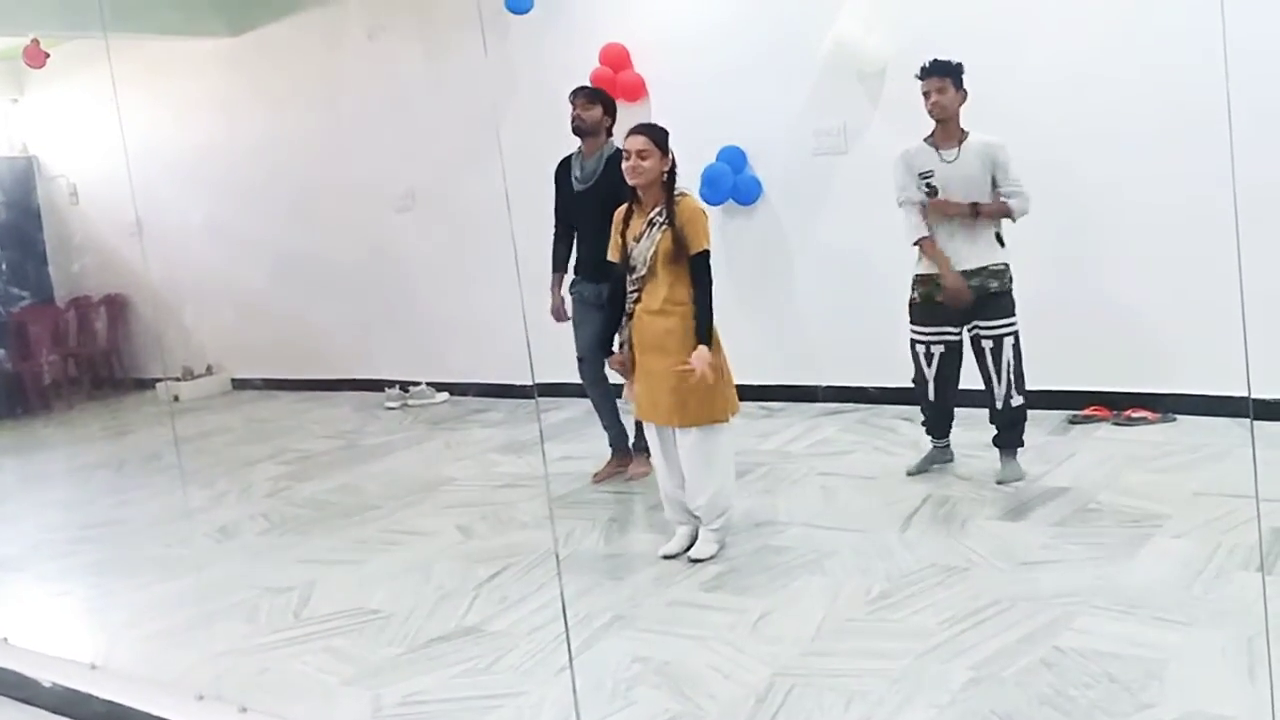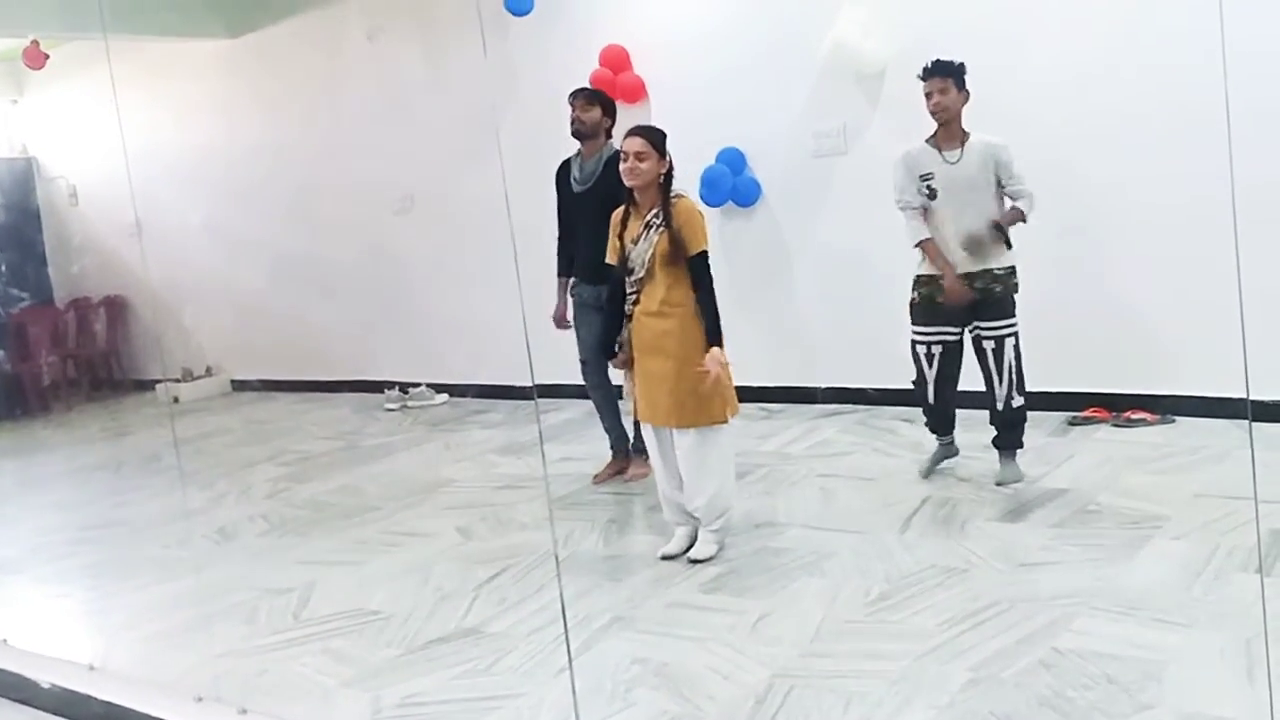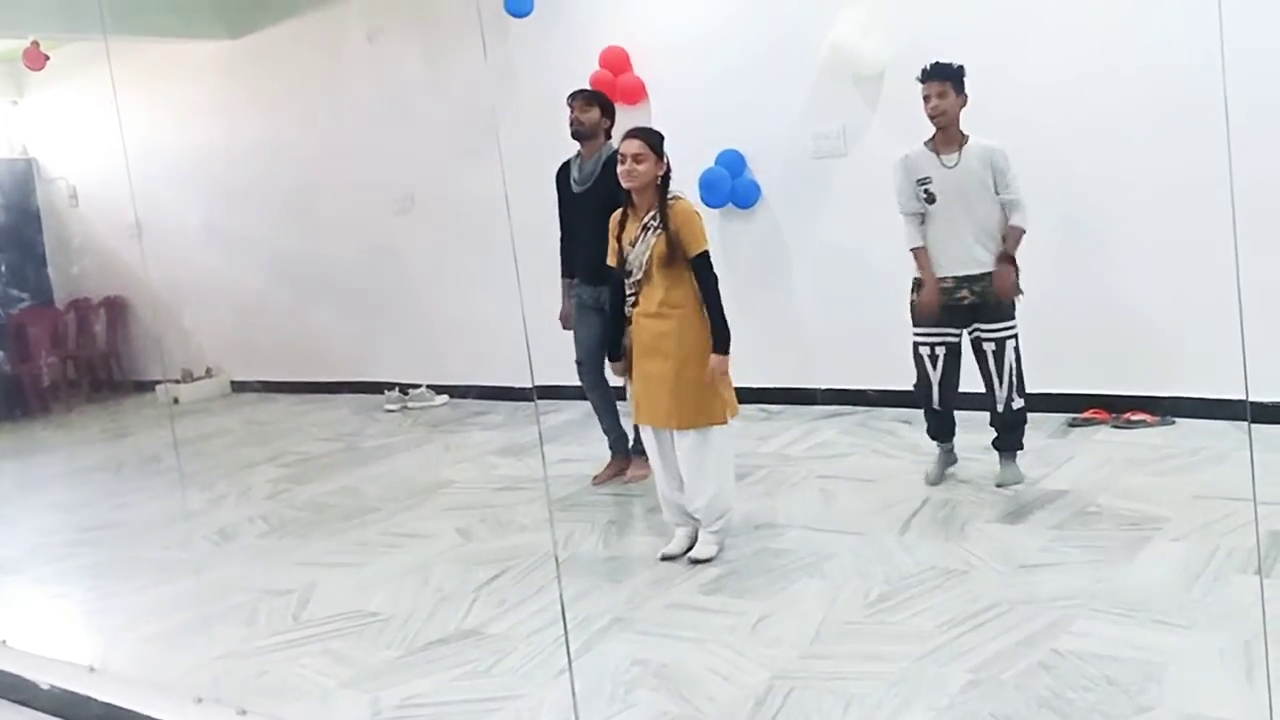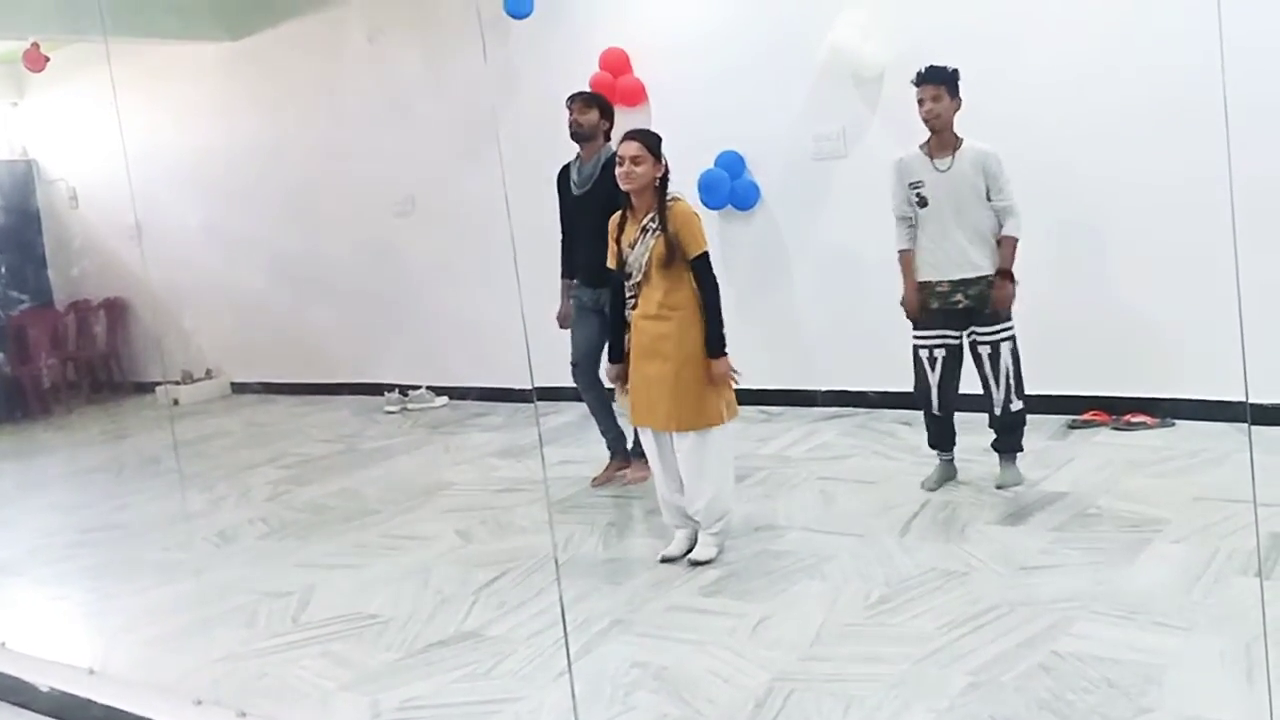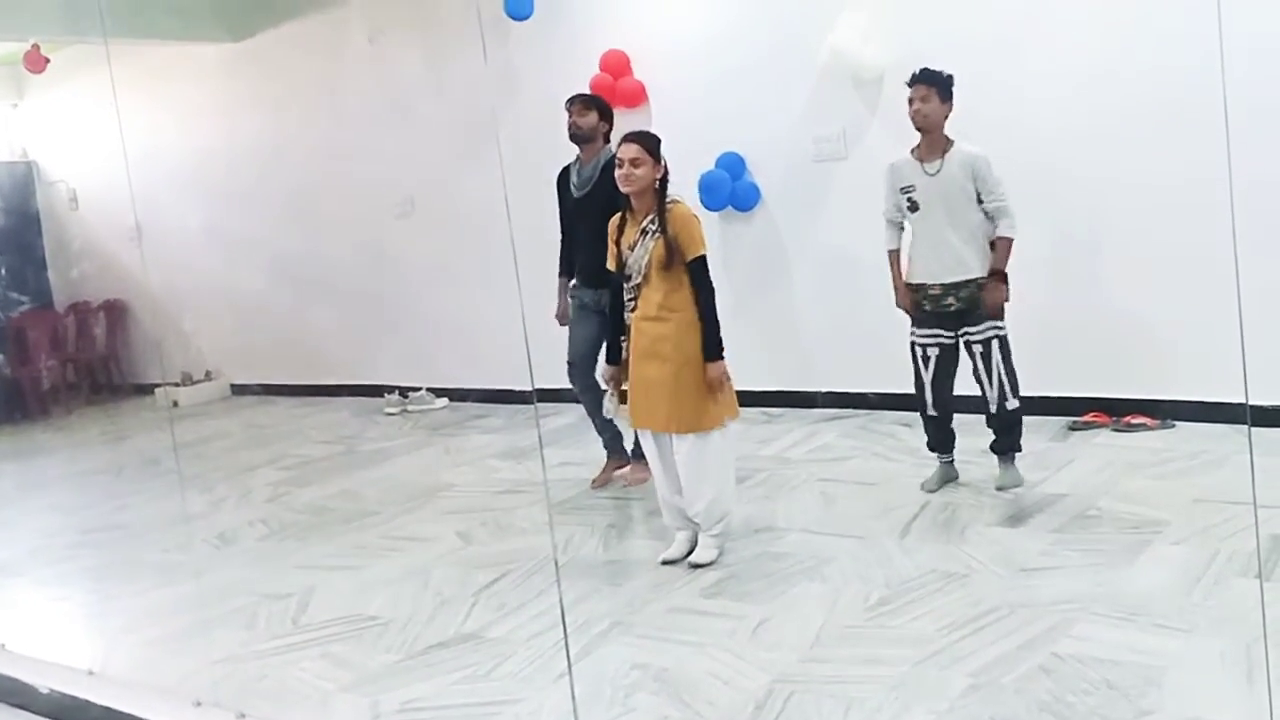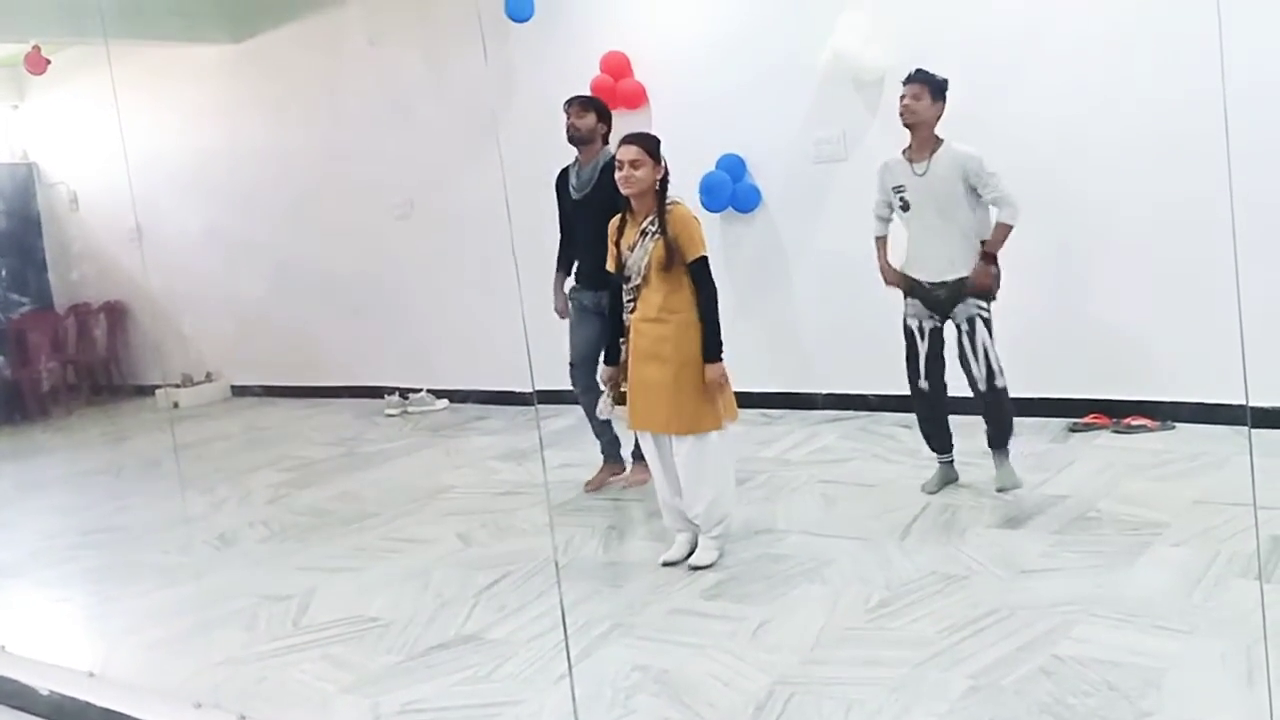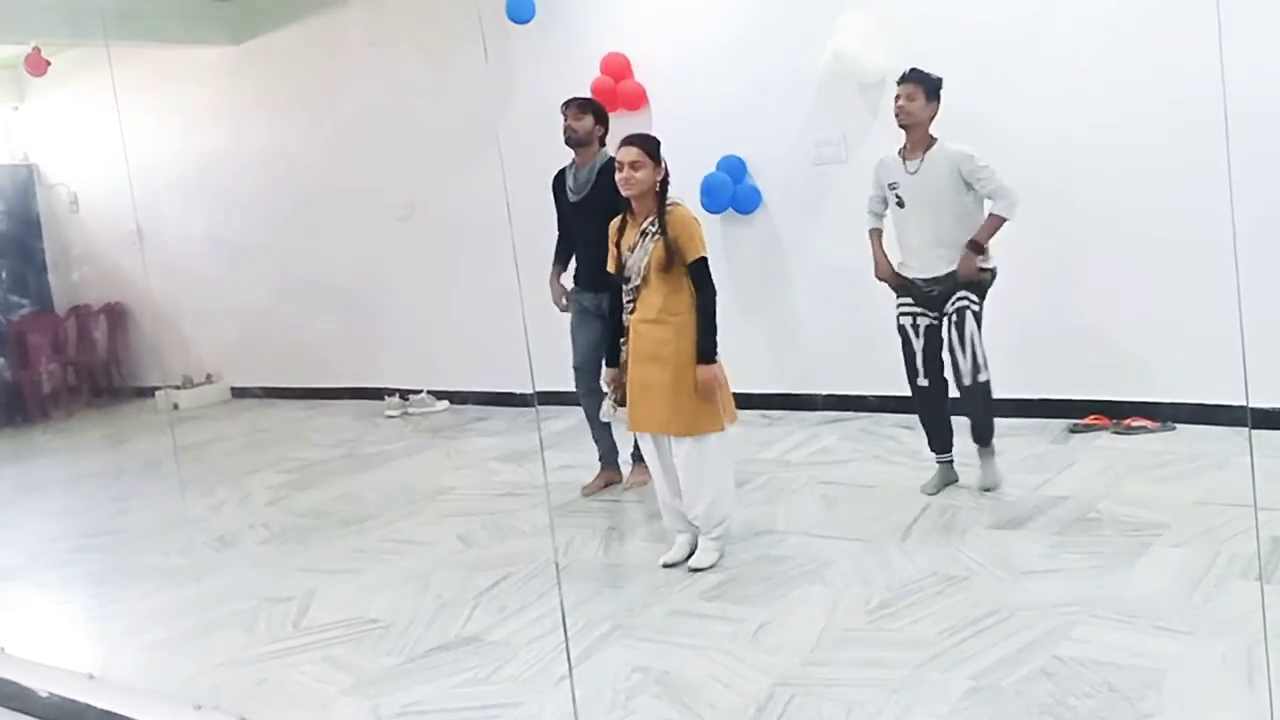
dt=0.1s
person 1, frame 1
left shoulder: (685, 210)
right shoulder: (623, 217)
left elbow: (703, 281)
right elbow: (620, 284)
left wrist: (705, 342)
right wrist: (612, 345)
left hip: (684, 335)
right hip: (644, 340)
left knee: (699, 433)
right knee: (661, 436)
left ankle: (712, 525)
right ankle: (684, 522)
person 1, frame 2
left shoulder: (682, 212)
right shoulder: (621, 219)
left elbow: (703, 282)
right elbow: (618, 287)
left wrist: (714, 343)
right wrist: (615, 344)
left hip: (684, 337)
right hip: (644, 342)
left knee: (697, 434)
right knee: (659, 437)
left ankle: (711, 526)
right ankle: (683, 523)
person 1, frame 3
left shoulder: (680, 213)
right shoulder: (619, 221)
left elbow: (707, 282)
right elbow: (619, 290)
left wrist: (720, 346)
right wrist: (616, 350)
left hip: (685, 339)
right hip: (644, 343)
left knee: (697, 435)
right knee: (659, 438)
left ankle: (711, 527)
right ankle: (682, 524)
person 1, frame 4
left shoulder: (679, 215)
right shoulder: (618, 224)
left elbow: (707, 283)
right elbow: (618, 293)
left wrist: (718, 350)
right wrist: (616, 354)
left hip: (684, 341)
right hip: (644, 346)
left knee: (696, 436)
right knee: (658, 440)
left ankle: (710, 528)
right ankle: (682, 526)
person 1, frame 5
left shoulder: (678, 216)
right shoulder: (618, 225)
left elbow: (704, 288)
right elbow: (617, 295)
left wrist: (714, 353)
right wrist: (613, 357)
left hip: (684, 343)
right hip: (643, 347)
left knee: (697, 440)
right knee: (658, 443)
left ankle: (711, 531)
right ankle: (683, 528)
person 1, frame 6
left shoulder: (678, 218)
right shoulder: (618, 227)
left elbow: (705, 288)
right elbow: (617, 296)
left wrist: (713, 355)
right wrist: (612, 358)
left hip: (683, 345)
right hip: (643, 349)
left knee: (697, 441)
right knee: (657, 444)
left ankle: (711, 532)
right ankle: (683, 530)
person 1, frame 7
left shoulder: (678, 219)
right shoulder: (619, 228)
left elbow: (705, 290)
right elbow: (619, 297)
left wrist: (705, 356)
right wrist: (613, 359)
left hip: (682, 346)
right hip: (642, 350)
left knee: (696, 443)
right knee: (657, 446)
left ankle: (710, 535)
right ankle: (683, 531)
person 2, frame 1
left shoulder: (989, 149)
right shoulder: (911, 159)
left elbow: (1018, 201)
right elbow: (915, 222)
left wrist: (968, 210)
right wrist: (946, 272)
left hip: (989, 276)
right hip: (934, 280)
left knee: (1002, 368)
right knee: (931, 371)
left ankle: (1009, 452)
right ankle: (939, 444)
person 2, frame 2
left shoulder: (991, 150)
right shoulder: (912, 160)
left elbow: (1024, 199)
right elbow: (915, 224)
left wrist: (996, 228)
right wrist: (946, 273)
left hip: (991, 278)
right hip: (935, 281)
left knee: (1003, 369)
right knee: (931, 372)
left ankle: (1008, 454)
right ankle: (945, 440)
person 2, frame 3
left shoulder: (990, 155)
right shoulder: (911, 163)
left elbow: (1015, 212)
right elbow: (914, 228)
left wrist: (1007, 262)
right wrist: (926, 282)
left hip: (988, 282)
right hip: (937, 285)
left knee: (1004, 373)
right knee: (932, 378)
left ankle: (1008, 455)
right ankle: (945, 449)
person 2, frame 4
left shoulder: (983, 158)
right shoulder: (906, 166)
left elbow: (1008, 219)
right elbow: (904, 230)
left wrist: (1004, 275)
right wrist: (909, 285)
left hip: (984, 285)
right hip: (933, 289)
left knee: (1002, 376)
right knee: (932, 383)
left ankle: (1008, 457)
right ankle: (945, 459)
person 2, frame 5
left shoulder: (973, 162)
right shoulder: (898, 170)
left elbow: (1002, 220)
right elbow: (893, 227)
left wrist: (999, 276)
right wrist: (897, 279)
left hip: (976, 289)
right hip: (926, 293)
left knee: (997, 381)
right knee: (931, 386)
left ankle: (1007, 459)
right ankle: (944, 460)
person 2, frame 6
left shoulder: (963, 160)
right shoulder: (890, 169)
left elbow: (1006, 206)
right elbow: (881, 218)
left wrist: (988, 259)
right wrist: (883, 262)
left hip: (968, 280)
right hip: (919, 284)
left knee: (983, 367)
right knee: (923, 376)
left ankle: (1001, 455)
right ankle: (944, 462)
person 2, frame 7
left shoulder: (956, 157)
right shoulder: (885, 167)
left elbow: (1004, 198)
right elbow: (874, 213)
left wrist: (976, 248)
right wrist: (878, 254)
left hip: (963, 275)
right hip: (913, 282)
left knee: (966, 358)
right knee: (922, 372)
left ankle: (986, 450)
right ankle: (945, 463)
person 3, frame 1
left shoulder: (621, 165)
right shoulder: (565, 169)
right elbow: (563, 231)
right wrist: (556, 287)
left hip: (622, 283)
right hip: (585, 285)
right knee: (589, 367)
left ankle: (642, 450)
right ankle: (619, 450)
person 3, frame 2
left shoulder: (621, 166)
right shoulder: (565, 172)
right elbow: (566, 235)
right wrist: (561, 294)
right hip: (586, 287)
right knee: (592, 370)
left ankle: (641, 452)
right ankle: (619, 452)
person 3, frame 3
left shoulder: (619, 167)
right shoulder: (566, 173)
right elbow: (568, 236)
right wrist: (566, 294)
right hip: (585, 289)
right knee: (588, 370)
left ankle: (641, 453)
right ankle: (619, 452)
person 3, frame 4
left shoulder: (618, 170)
right shoulder: (566, 175)
right wrist: (566, 294)
right hip: (585, 290)
right knee: (582, 370)
left ankle: (641, 455)
right ankle: (618, 453)
person 3, frame 5
left shoulder: (619, 171)
right shoulder: (566, 177)
right wrist: (562, 289)
right hip: (585, 291)
right knee: (579, 370)
left ankle: (642, 456)
right ankle: (616, 451)
person 3, frame 6
left shoulder: (618, 173)
right shoulder: (565, 178)
right wrist: (559, 283)
right hip: (585, 292)
right knee: (581, 372)
left ankle: (641, 458)
right ankle: (611, 457)
person 3, frame 7
left shoulder: (615, 174)
right shoulder: (561, 181)
right wrist: (555, 275)
right hip: (586, 295)
right knee: (584, 378)
left ankle: (642, 459)
right ankle: (609, 465)
